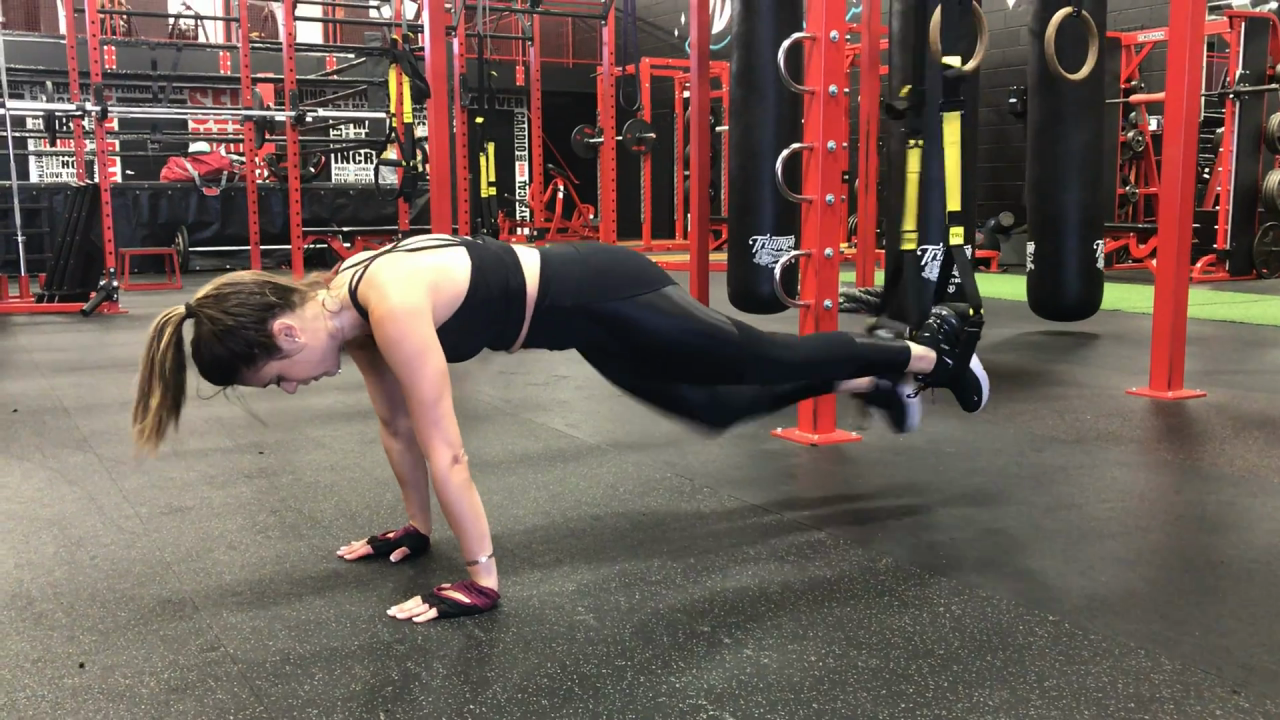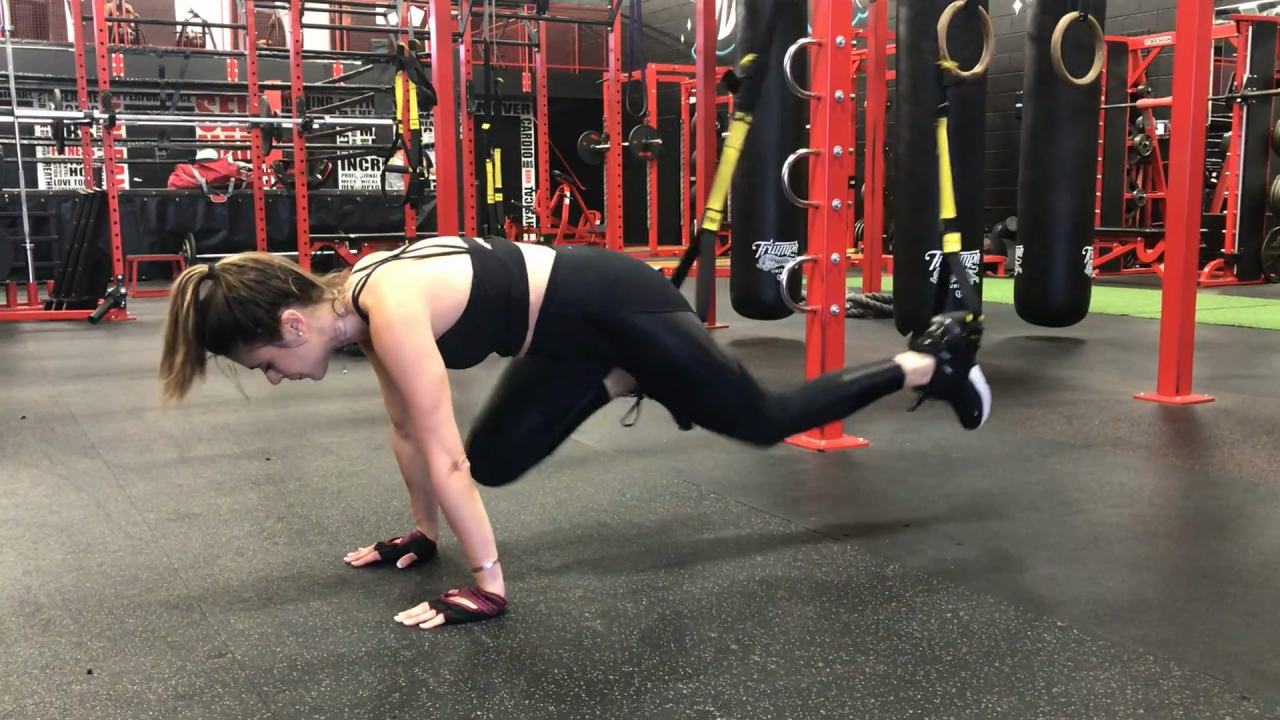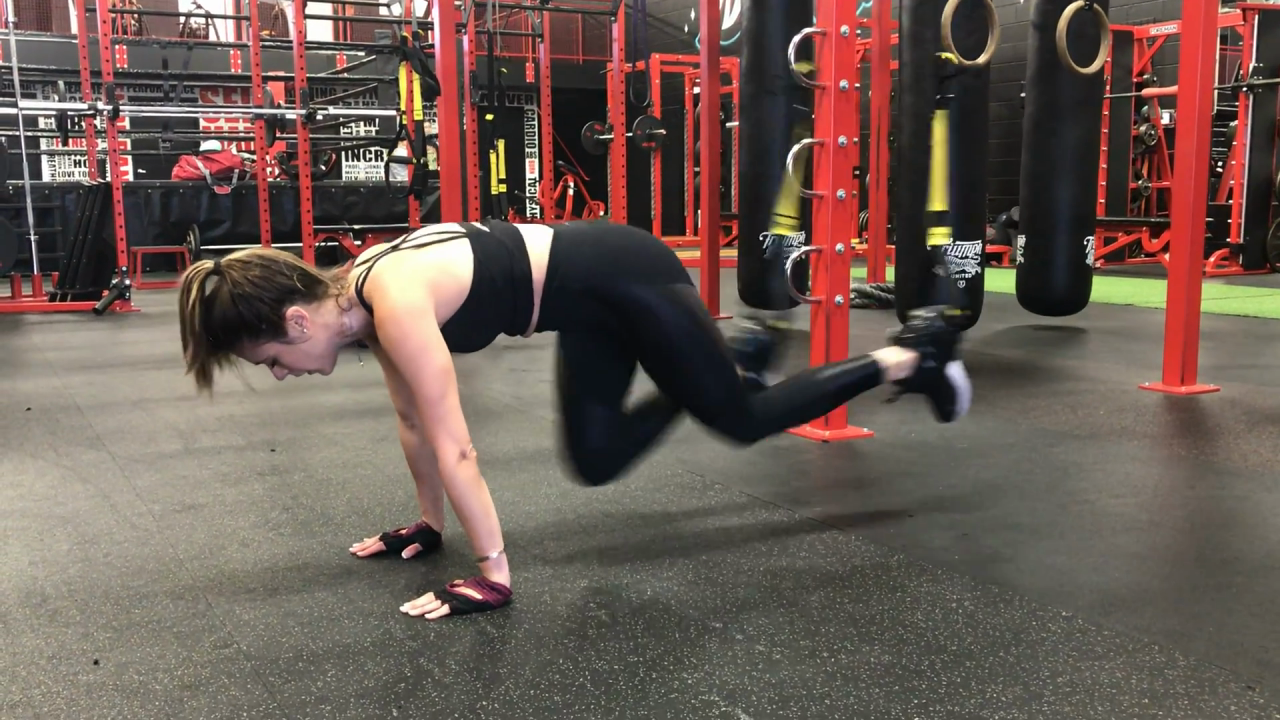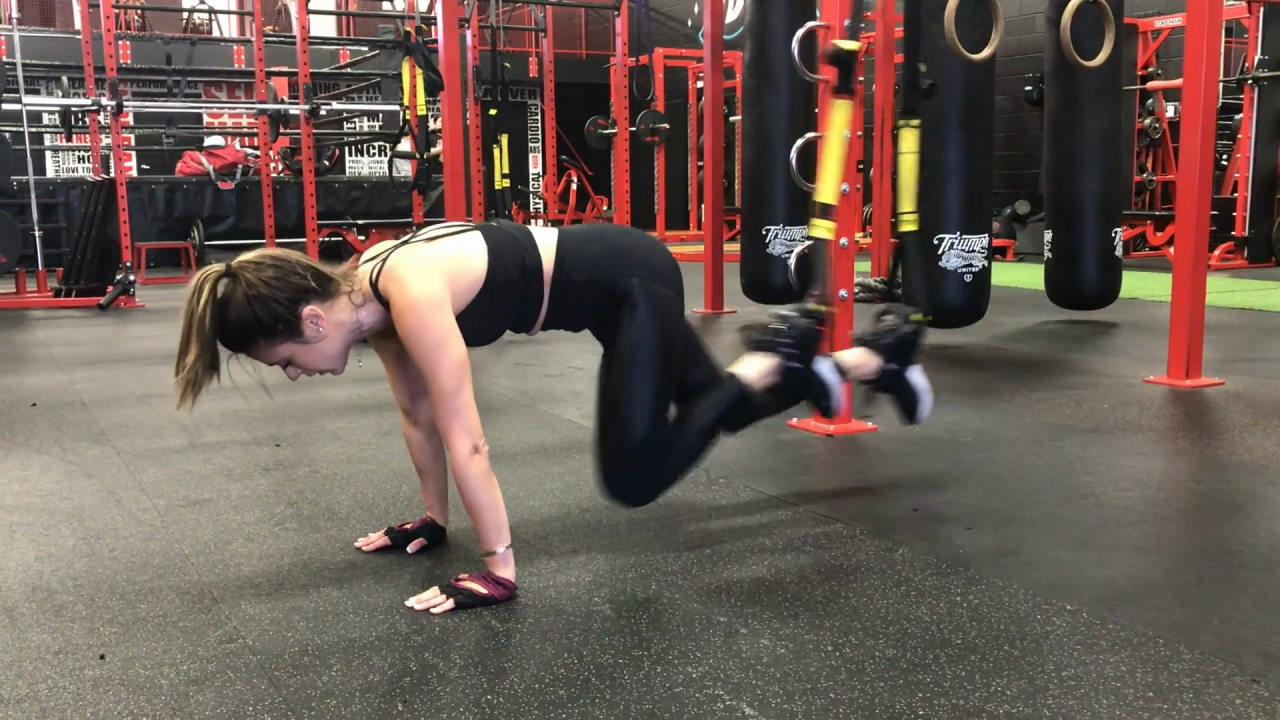
dt=1s
person 1, frame 1
left shoulder: (387, 305)
right shoulder: (345, 304)
left elbow: (444, 449)
right elbow: (395, 425)
left wrist: (481, 577)
right wrist: (413, 527)
left hip: (607, 300)
right hip: (583, 310)
left knee: (772, 359)
right knee: (717, 403)
left ankle: (934, 354)
right ankle: (872, 386)
person 1, frame 2
left shoulder: (389, 313)
right shoulder: (358, 294)
left elbow: (444, 457)
right elbow: (407, 430)
left wrist: (488, 583)
right wrist: (423, 533)
left hip: (614, 307)
right hip: (576, 320)
left knee: (761, 420)
right knee: (498, 457)
left ankle: (930, 363)
right ankle: (612, 386)
person 1, frame 3
left shoulder: (391, 300)
right shoulder: (358, 295)
left elbow: (452, 443)
right elbow: (413, 419)
left wrist: (493, 573)
right wrist: (428, 523)
left hip: (619, 283)
right hip: (590, 293)
left knee: (742, 416)
right knee: (595, 461)
left ankle: (909, 359)
right ankle: (714, 363)
person 1, frame 4
left shoulder: (410, 295)
right shoulder: (364, 292)
left elbow: (466, 439)
right elbow: (416, 413)
left wrist: (500, 568)
right wrist: (434, 518)
left hip: (628, 278)
right hip: (597, 281)
left knee: (633, 477)
right knee: (712, 394)
left ankle: (764, 361)
right ankle: (881, 357)
